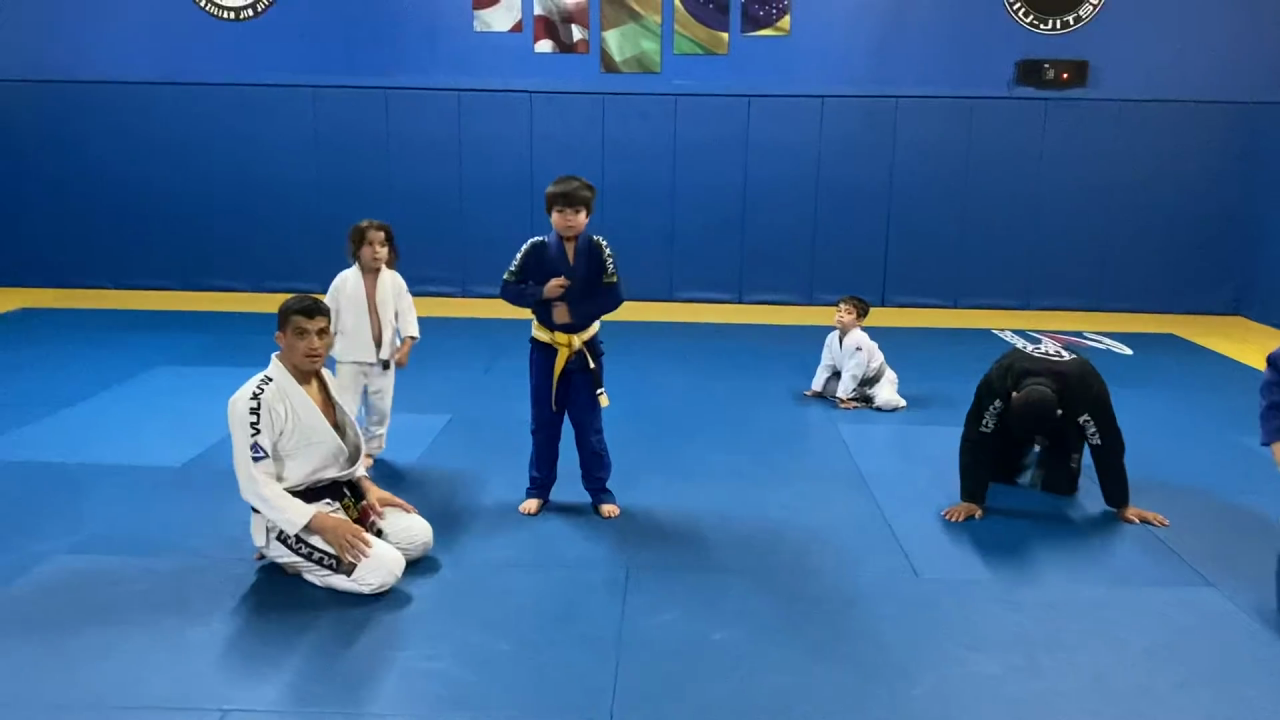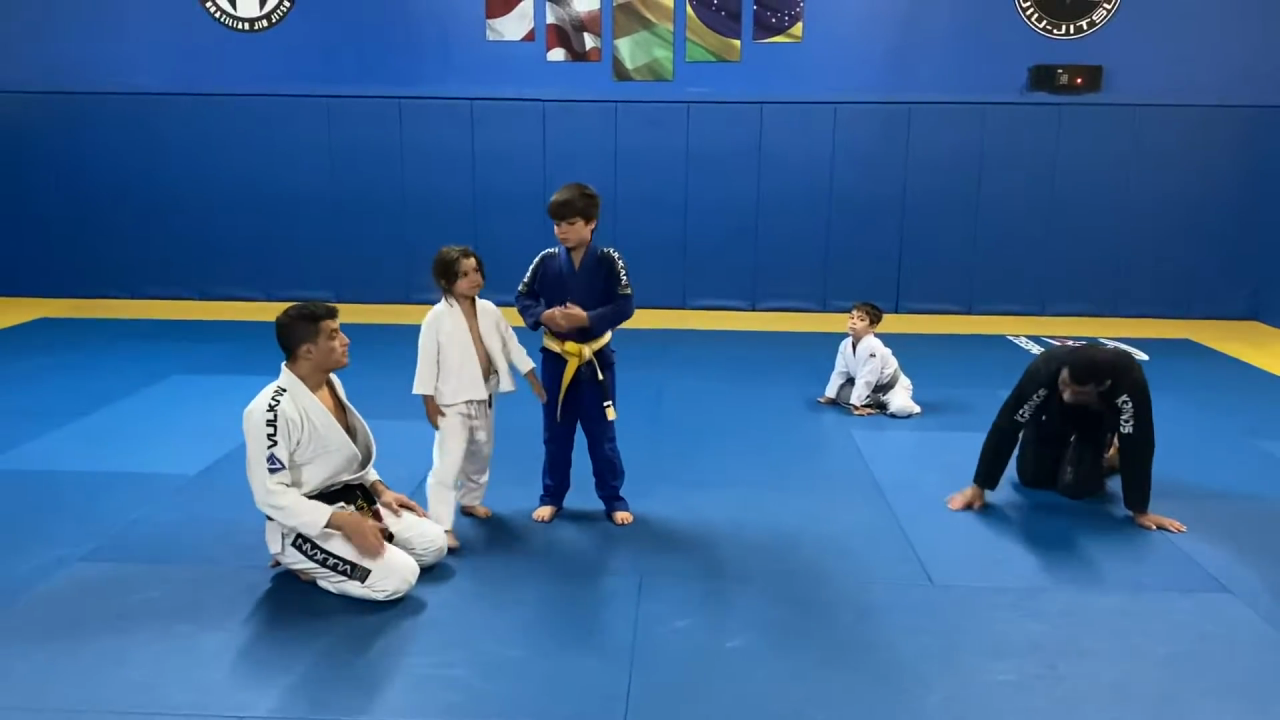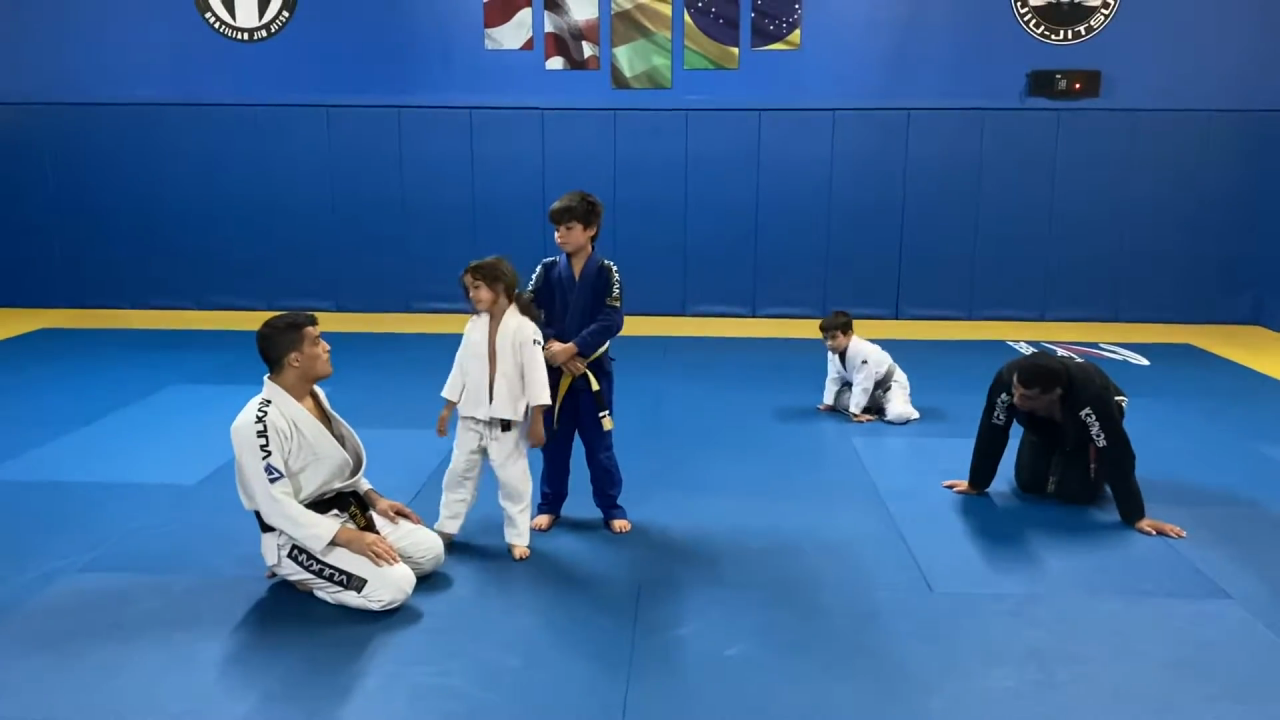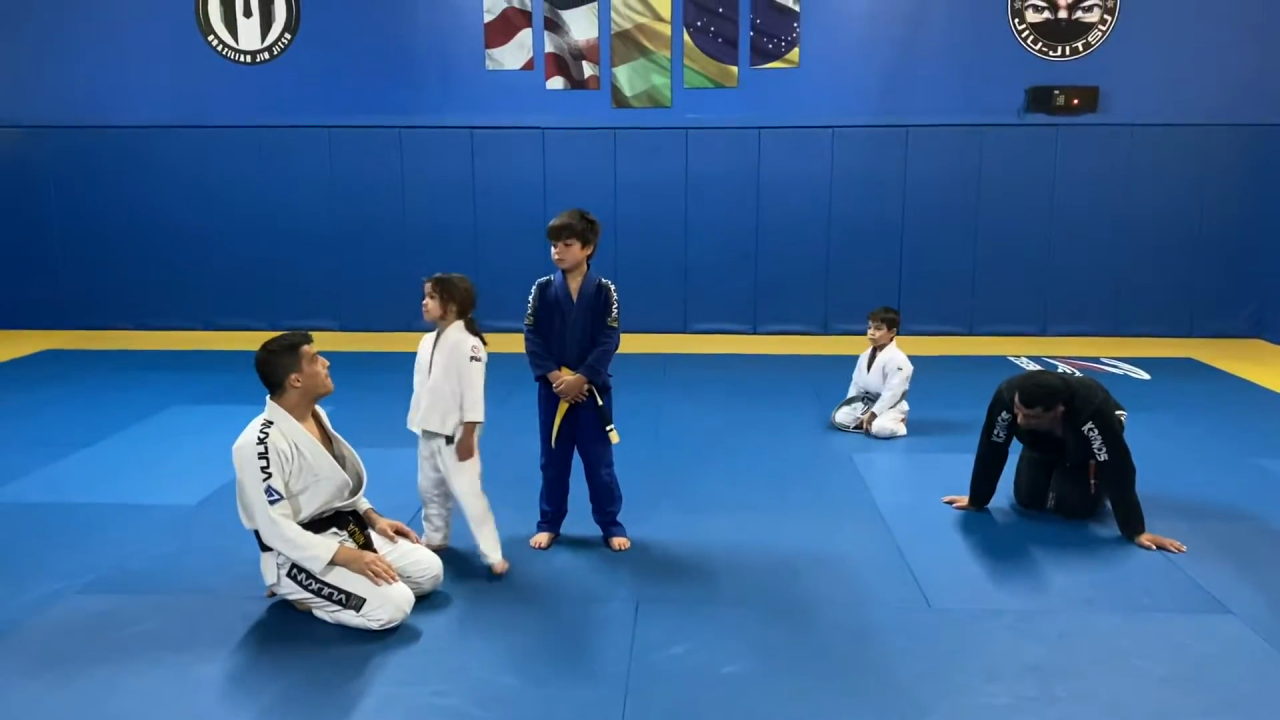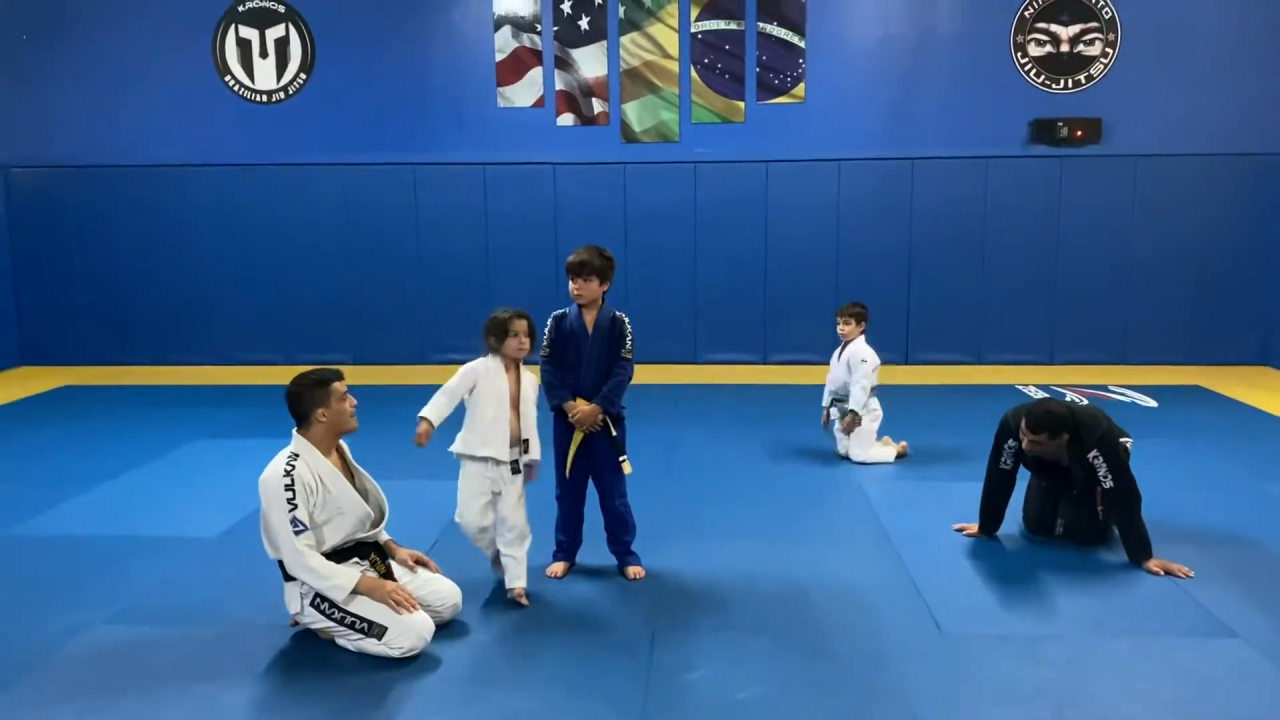
dt=1s
person 1, frame 1
left shoulder: (599, 249)
right shoulder: (535, 249)
left elbow: (613, 297)
right elbow: (508, 289)
left wrist: (574, 314)
right wrist: (541, 293)
left hip: (585, 349)
right hip: (546, 348)
left knee: (589, 424)
right knee: (544, 423)
left ankle: (600, 491)
right ankle: (537, 489)
person 1, frame 2
left shoulder: (608, 260)
right shoulder: (546, 260)
left elbow: (625, 307)
right elbow: (523, 298)
left wrist: (588, 318)
right wrist: (541, 316)
left hip: (596, 359)
right hip: (556, 359)
left knee: (601, 434)
right knee: (556, 433)
left ankle: (613, 498)
right ankle: (552, 497)
person 1, frame 3
left shoulder: (607, 272)
right shoulder: (547, 269)
left elbow: (610, 322)
left wrist: (572, 348)
right wrist: (551, 346)
left hip: (593, 369)
right hip: (553, 370)
left knee: (599, 442)
right knee: (554, 442)
left ankle: (611, 507)
right ankle: (549, 505)
person 1, frame 4
left shoulder: (604, 291)
right shoulder: (542, 289)
left elbow: (607, 342)
right elbow: (533, 339)
left wrist: (580, 378)
right wrist: (555, 376)
left hip: (593, 388)
right hip: (552, 388)
left knee: (599, 460)
right knee: (553, 460)
left ankle: (611, 524)
right ankle: (549, 523)
person 1, frame 5
left shoulder: (618, 323)
right shoulder: (557, 322)
left elbow: (622, 373)
right elbow: (548, 370)
left wrist: (595, 409)
right wrist: (570, 407)
left hip: (607, 419)
right hip: (567, 419)
left knee: (613, 490)
right knee: (568, 490)
left ankle: (626, 554)
right ankle: (564, 553)
person 2, frame 1
left shoulder: (323, 377)
right shoulder: (256, 400)
right elbow: (256, 485)
left wrist: (367, 485)
right wrist: (323, 524)
right hip: (290, 519)
left knee: (419, 537)
right knee: (384, 570)
left ankle: (309, 552)
right ankle: (287, 554)
person 2, frame 2
left shoulder: (331, 383)
right shoulder: (271, 410)
right elbow: (271, 495)
left wrist: (379, 490)
right wrist: (344, 523)
left hip: (352, 502)
right hip: (304, 526)
left knee: (433, 542)
right knee: (398, 577)
right ankle: (300, 562)
person 2, frame 3
left shoulder: (314, 394)
right shoulder: (258, 423)
right elbow: (276, 507)
left wrist: (373, 498)
right wrist: (348, 538)
right hip: (299, 535)
left knee: (430, 551)
right knee: (394, 587)
left ankle: (323, 569)
right ankle: (299, 572)
person 2, frame 4
left shoulder: (314, 414)
right shoulder: (260, 444)
right elbow: (275, 528)
left wrist: (373, 517)
right wrist: (347, 558)
right hip: (298, 555)
left knee: (429, 571)
right knee: (393, 605)
left ankle: (331, 587)
right ankle: (297, 592)
person 2, frame 5
left shoulder: (338, 448)
right shoulder: (287, 475)
right elbow: (299, 559)
left wrist: (393, 548)
right wrist: (369, 587)
right hip: (321, 585)
left knee: (448, 599)
right knee: (413, 634)
left ankle: (343, 618)
right ankle: (320, 621)
person 3, frame 1
left shoulder: (395, 281)
right shoulder: (344, 281)
left elbow: (406, 315)
right elbow: (330, 317)
left wrist: (406, 344)
left hip: (384, 357)
right hip: (352, 356)
left knee: (380, 410)
right knee: (345, 409)
left ankle: (370, 449)
person 3, frame 2
left shoulder: (489, 310)
right shoulder: (437, 317)
left elbow: (511, 344)
right elbow: (427, 360)
left wrist: (533, 379)
right wrist: (429, 402)
left hip: (483, 398)
right hip: (452, 401)
left knee: (480, 455)
right knee: (448, 463)
left ankle: (470, 500)
right ankle: (440, 526)
person 3, frame 3
left shoulder: (525, 328)
right shoulder: (474, 325)
left elbow: (536, 376)
right elbow: (460, 368)
left wrist: (536, 421)
right wrist: (448, 407)
left hip: (507, 420)
right hip: (470, 416)
left knee: (514, 479)
right knee: (459, 473)
left ankle: (518, 537)
right ankle: (446, 528)
person 3, frame 4
left shoulder: (468, 344)
right shoulder: (428, 341)
left elbow: (473, 393)
left wrist: (467, 437)
right wrist: (415, 424)
left hip: (456, 434)
right hip: (428, 431)
left knee: (467, 493)
right knee: (430, 490)
left ankle: (492, 555)
right ankle: (434, 538)
person 3, frame 5
left shoulder: (529, 379)
right shoulder: (478, 369)
right elbow: (448, 394)
left wrist: (531, 459)
right wrist: (426, 421)
left hip: (512, 461)
right hip: (479, 459)
left knee: (515, 524)
right knee: (471, 519)
left ankle: (516, 582)
right ankle: (493, 554)
person 4, frame 1
left shoulder: (1088, 393)
right shoulder: (996, 383)
left elbow: (1108, 448)
right elbow: (975, 439)
left wrist: (1122, 506)
right wrist: (970, 500)
left knee: (1060, 485)
right knee: (999, 474)
right ankle: (1025, 446)
person 4, frame 2
left shoulder: (1129, 380)
right shoulder: (1045, 370)
left elbow: (1138, 445)
right elbow: (1007, 425)
left wrist: (1140, 511)
right wrist: (979, 486)
left hip: (1098, 421)
right hip: (1053, 417)
left knee: (1075, 486)
right knee: (1032, 477)
left ankle: (1109, 456)
right ankle: (1067, 450)
person 4, frame 3
left shoulder: (1092, 394)
right shoulder: (1007, 379)
left elbow: (1117, 454)
right elbow: (991, 434)
left wrist: (1136, 517)
right wrist: (976, 484)
left hip: (1088, 429)
right hip: (1044, 427)
left knee: (1074, 491)
right knee: (1029, 484)
left ankle: (1093, 468)
right ankle: (1058, 457)
person 4, frame 4
left shoulder: (1094, 410)
right shoulder: (1007, 395)
left elbow: (1118, 470)
right elbow: (991, 451)
left wrist: (1135, 531)
right wrist: (976, 500)
left hip: (1086, 448)
right hip: (1043, 444)
left knee: (1075, 505)
right knee: (1027, 499)
left ankle: (1096, 485)
right ankle: (1057, 473)
person 4, frame 5
left shoulder: (1099, 438)
right shoulder: (1013, 423)
left elbow: (1124, 498)
right elbow: (999, 479)
left wrist: (1143, 557)
right wrist: (986, 527)
left hip: (1092, 475)
right hip: (1050, 471)
left knee: (1085, 532)
right knee: (1036, 526)
left ankle: (1104, 514)
right ankle: (1064, 501)
